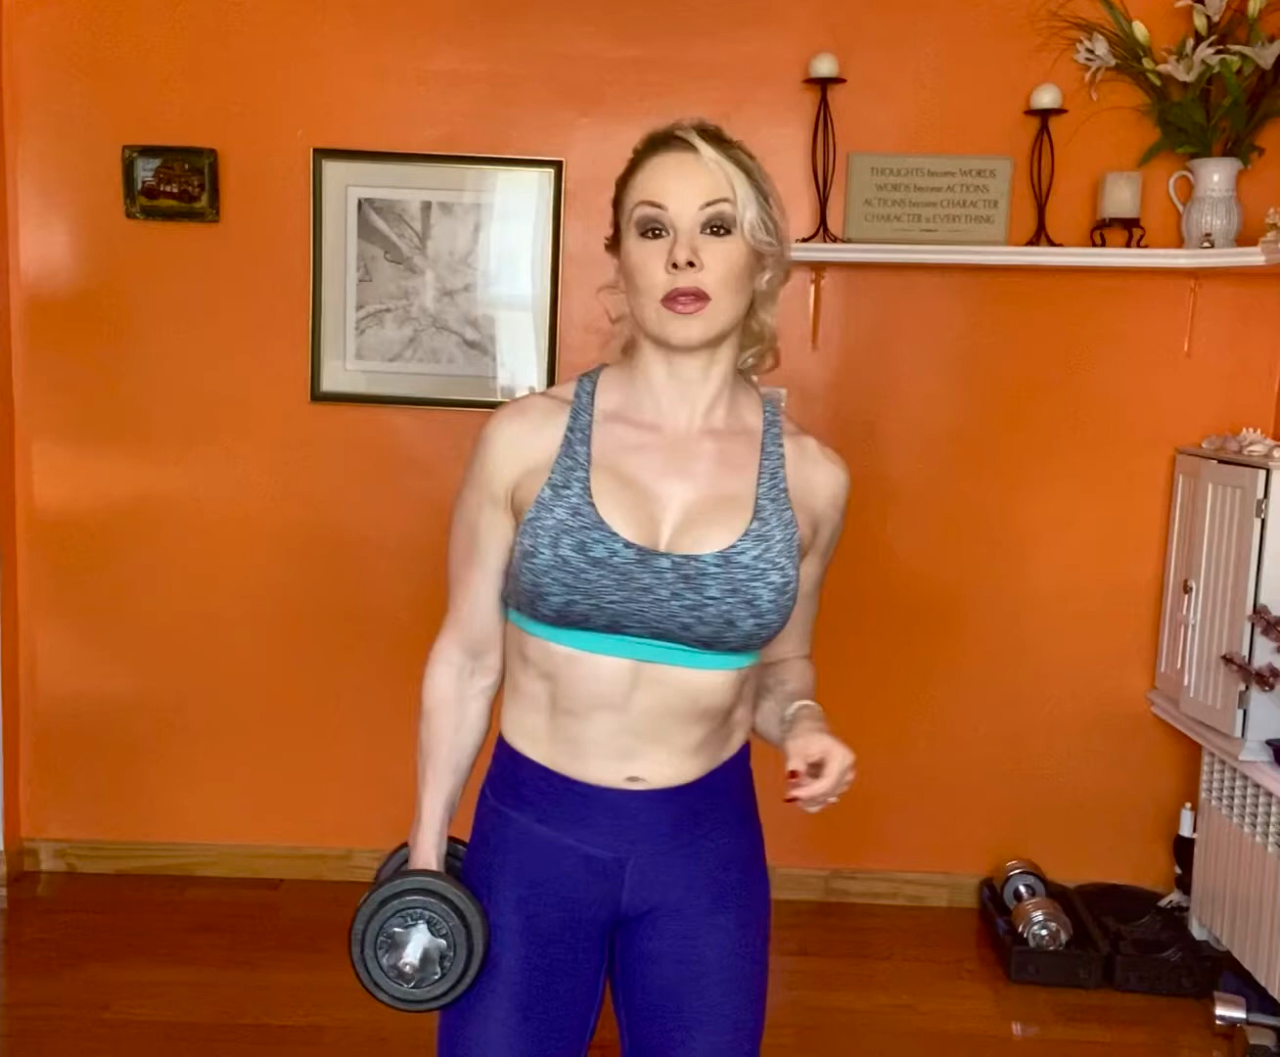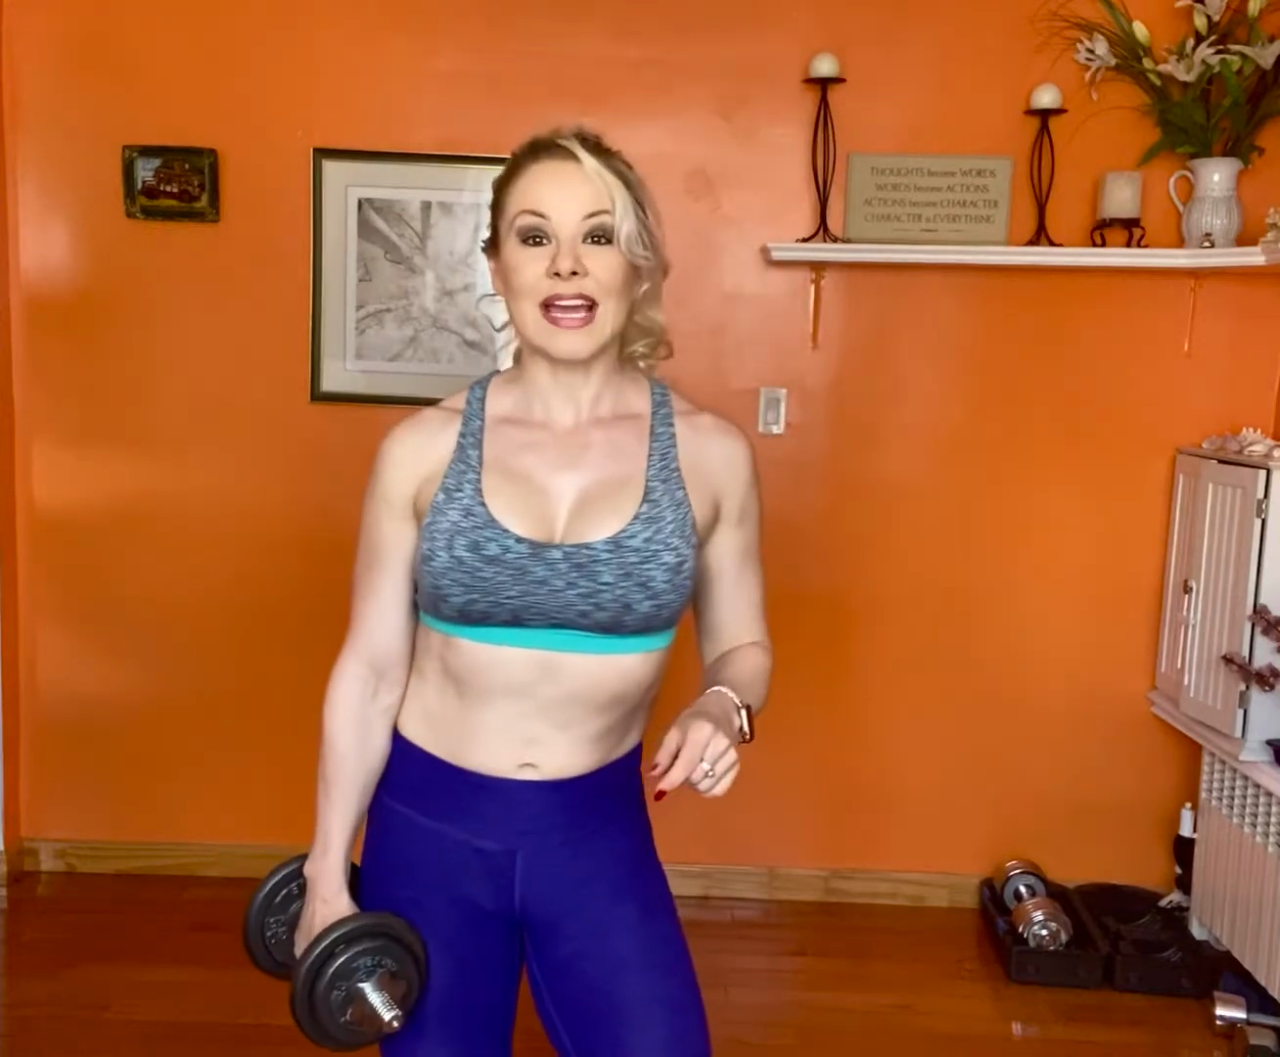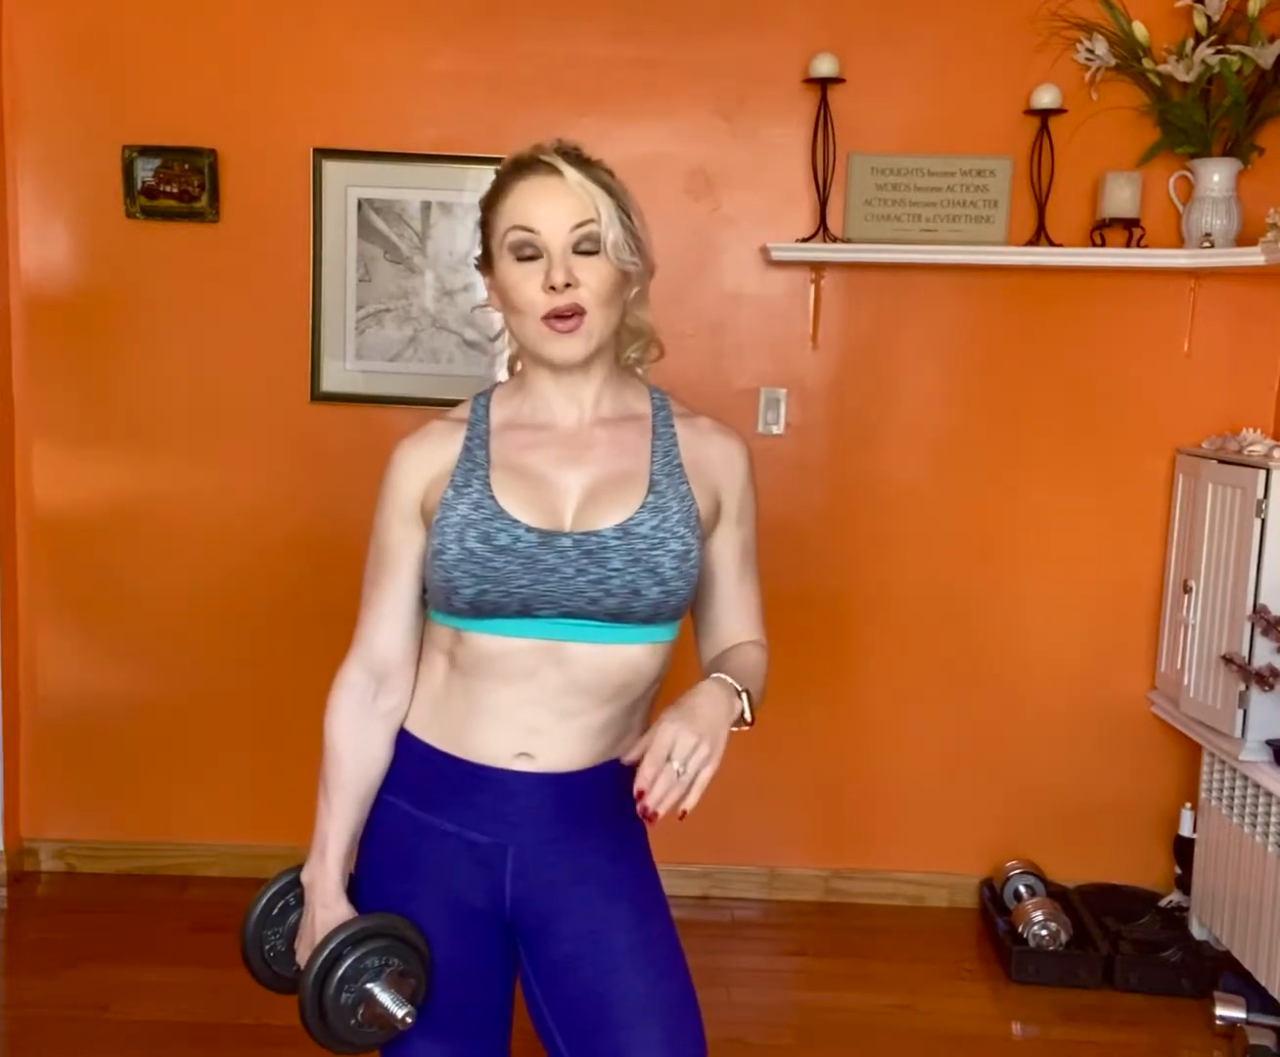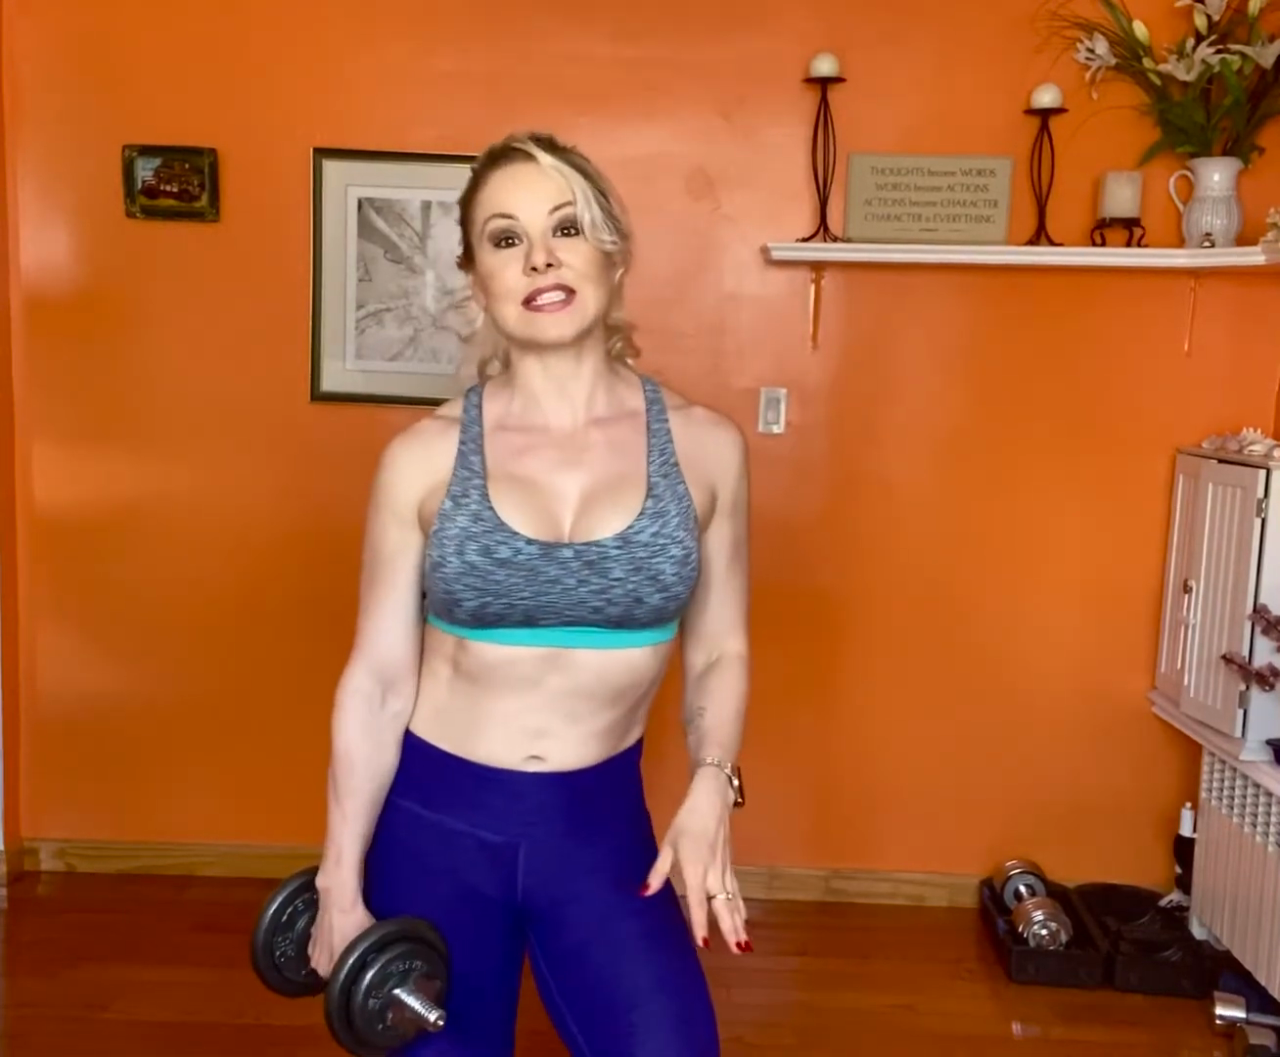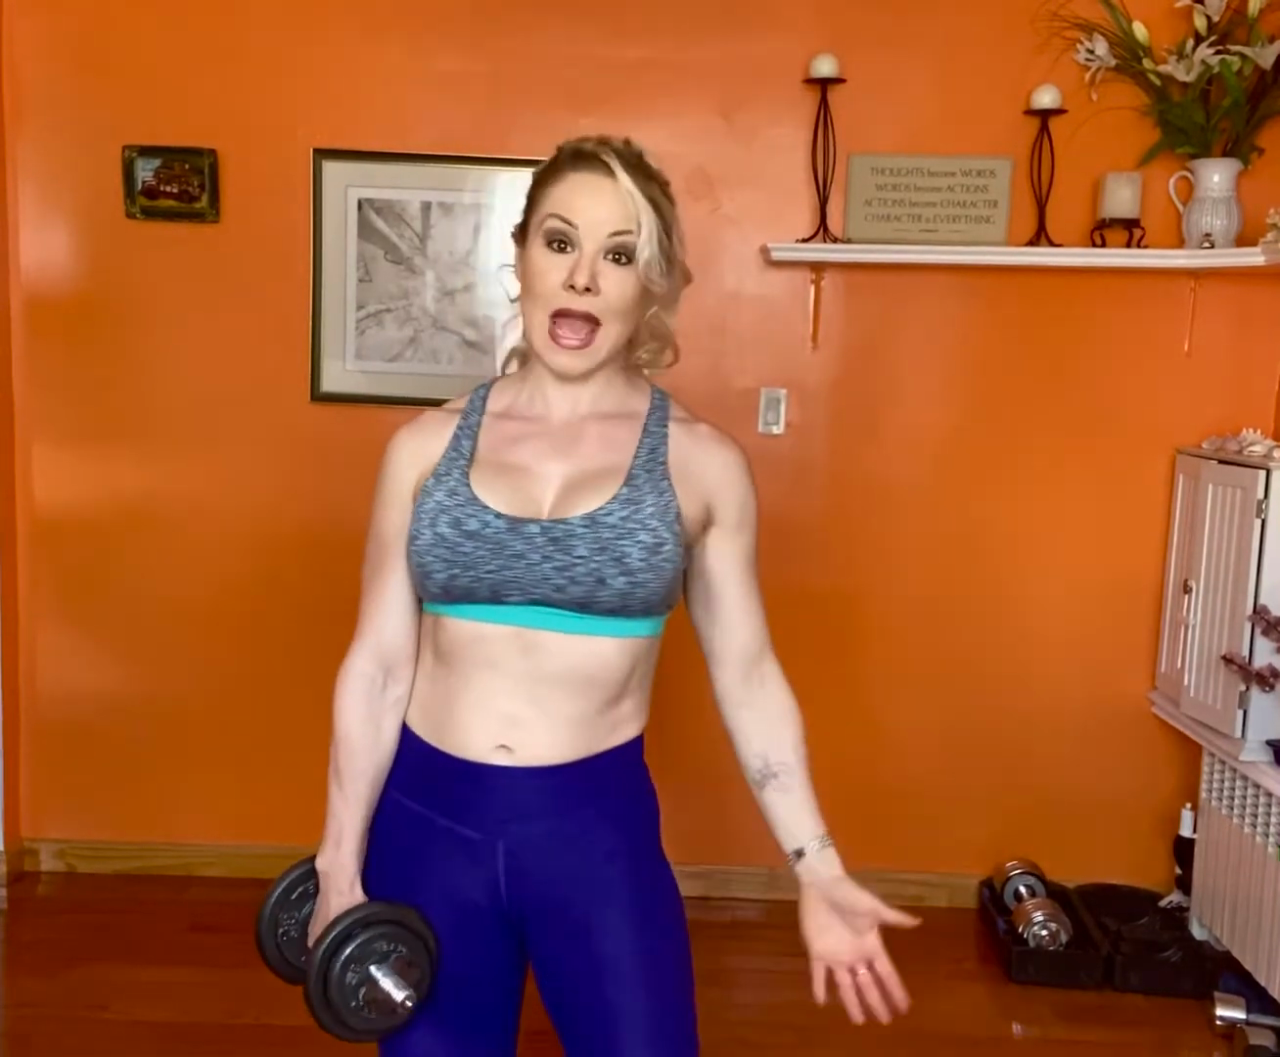
dt=1s
person 1, frame 1
left shoulder: (809, 475)
right shoulder: (525, 438)
right elbow: (466, 657)
left wrist: (801, 726)
right wrist: (424, 847)
left hip: (705, 847)
right hip: (530, 835)
person 1, frame 2
left shoulder: (709, 453)
right shoulder: (423, 448)
left elbow: (741, 645)
right elbow: (368, 671)
left wrist: (722, 711)
right wrist: (326, 873)
left hip: (599, 834)
right hip: (426, 828)
person 1, frame 3
left shoulder: (708, 454)
right shoulder: (433, 455)
left elbow: (740, 644)
right elbow: (373, 676)
left wrist: (716, 699)
right wrist: (325, 877)
left hip: (593, 832)
right hip: (425, 824)
person 1, frame 4
left shoulder: (703, 445)
right shoulder: (424, 456)
left elbow: (719, 649)
right elbow: (376, 678)
left wrist: (711, 787)
right wrist: (341, 881)
left hip: (601, 824)
right hip: (434, 820)
person 1, frame 5
left shoulder: (701, 461)
right shoulder: (426, 446)
left elbow: (747, 675)
right elbow: (375, 664)
left wrist: (816, 866)
right wrist: (339, 866)
left hip: (598, 826)
right hip: (427, 821)
